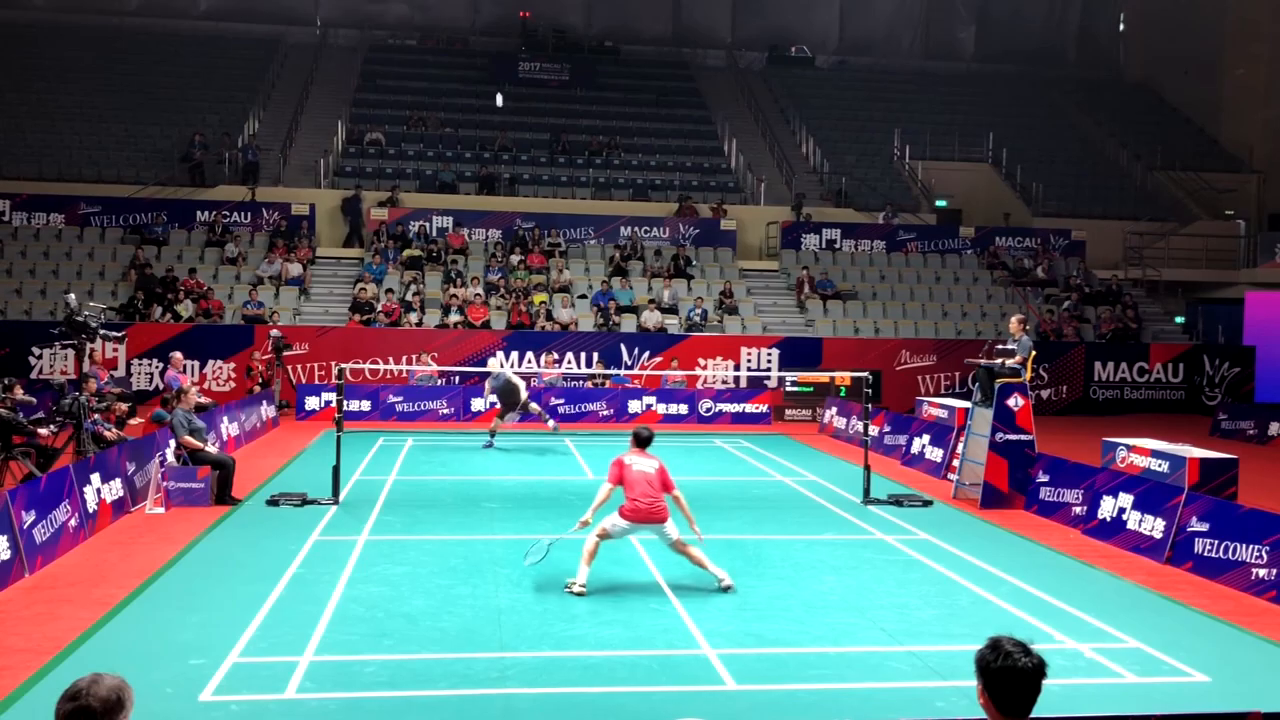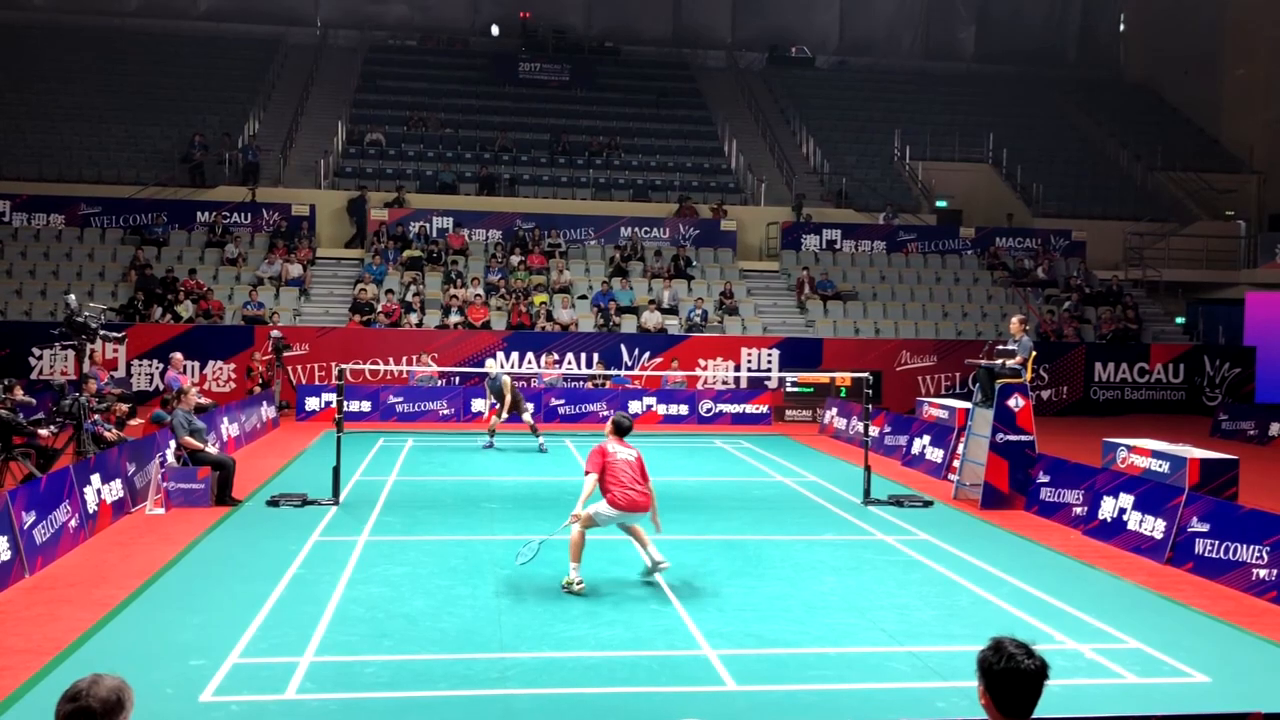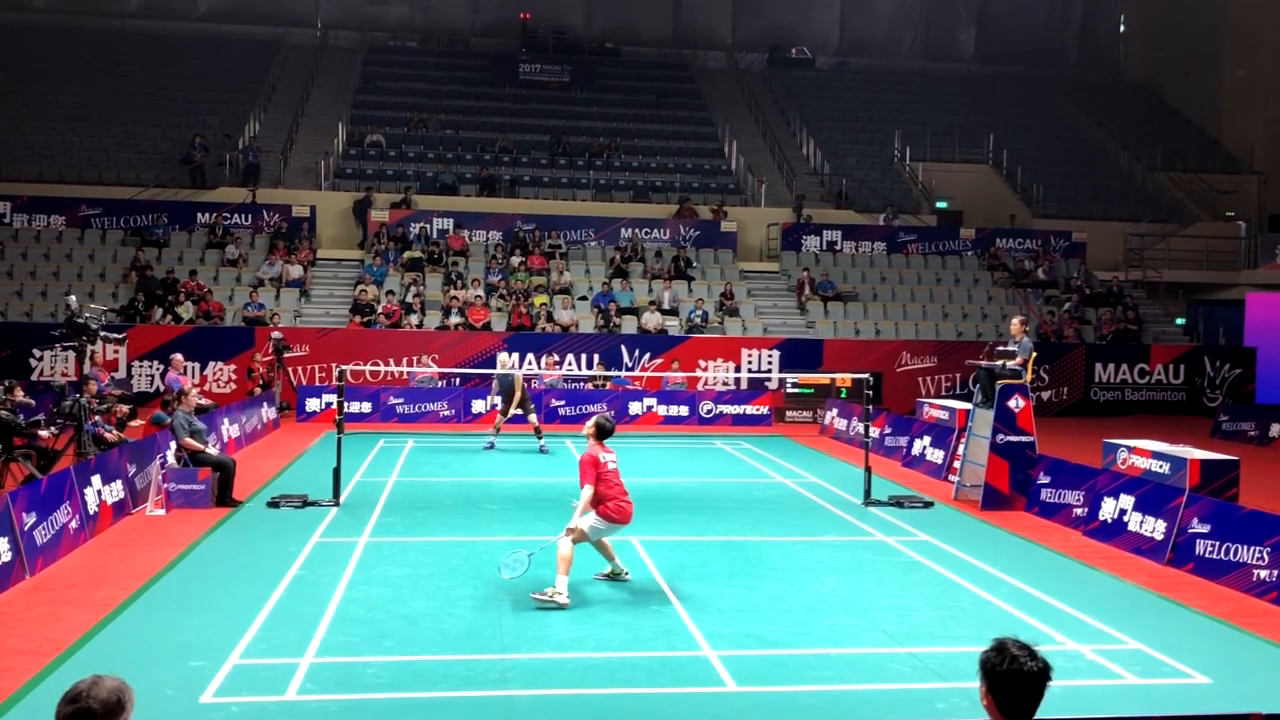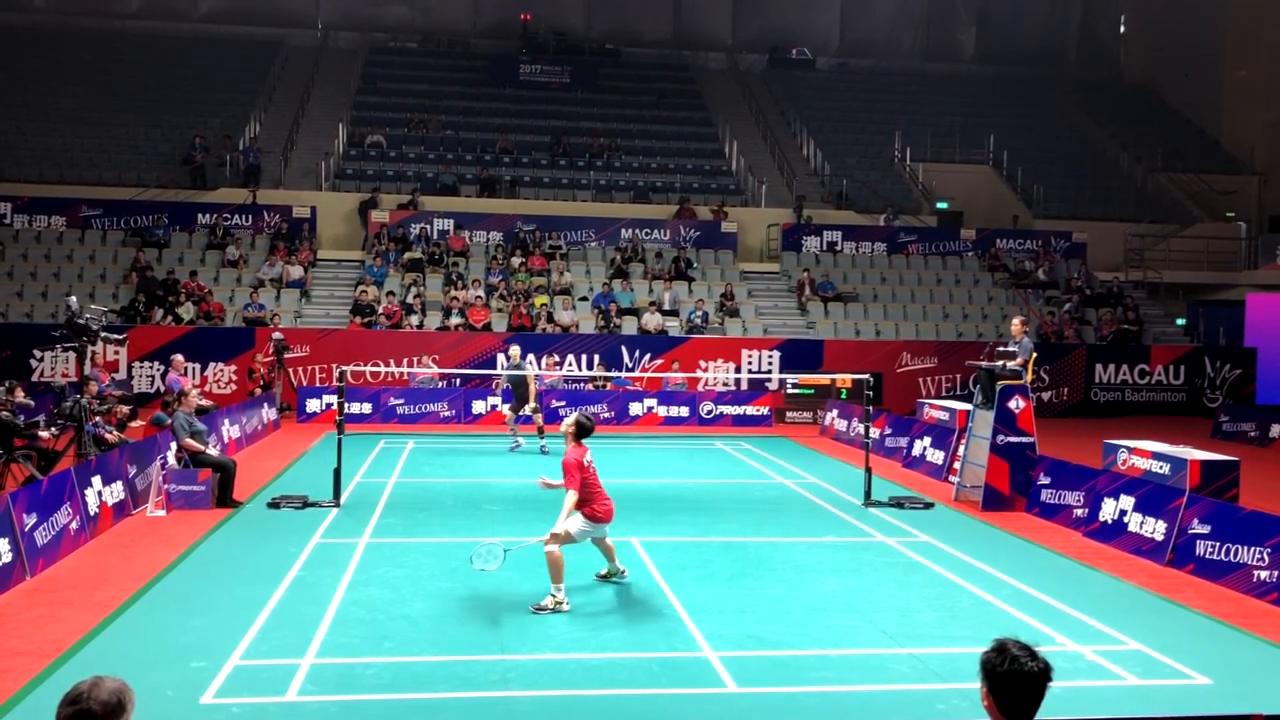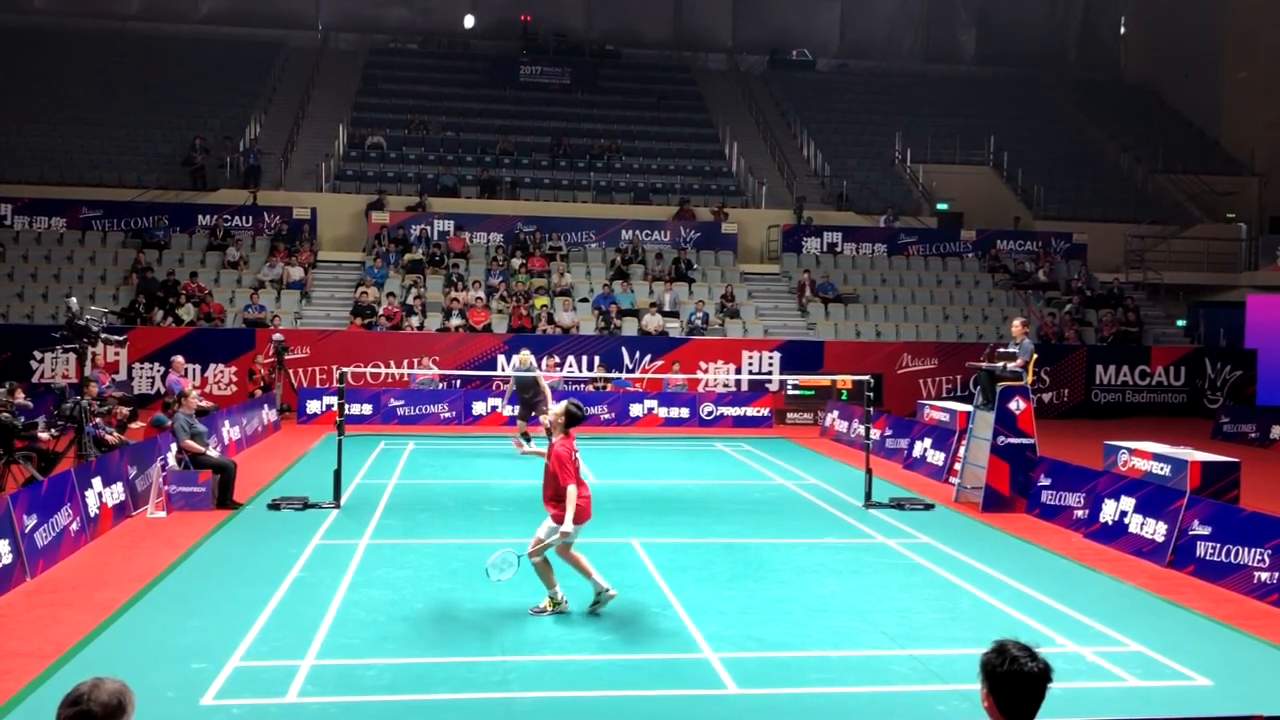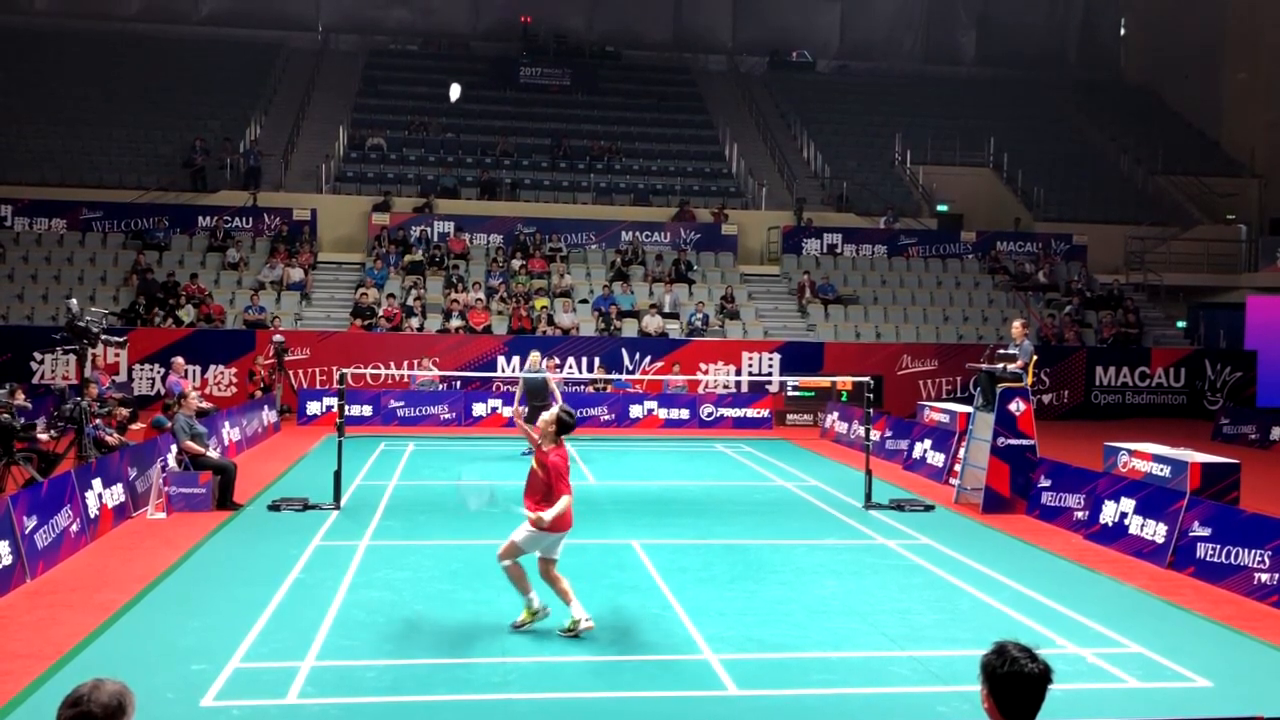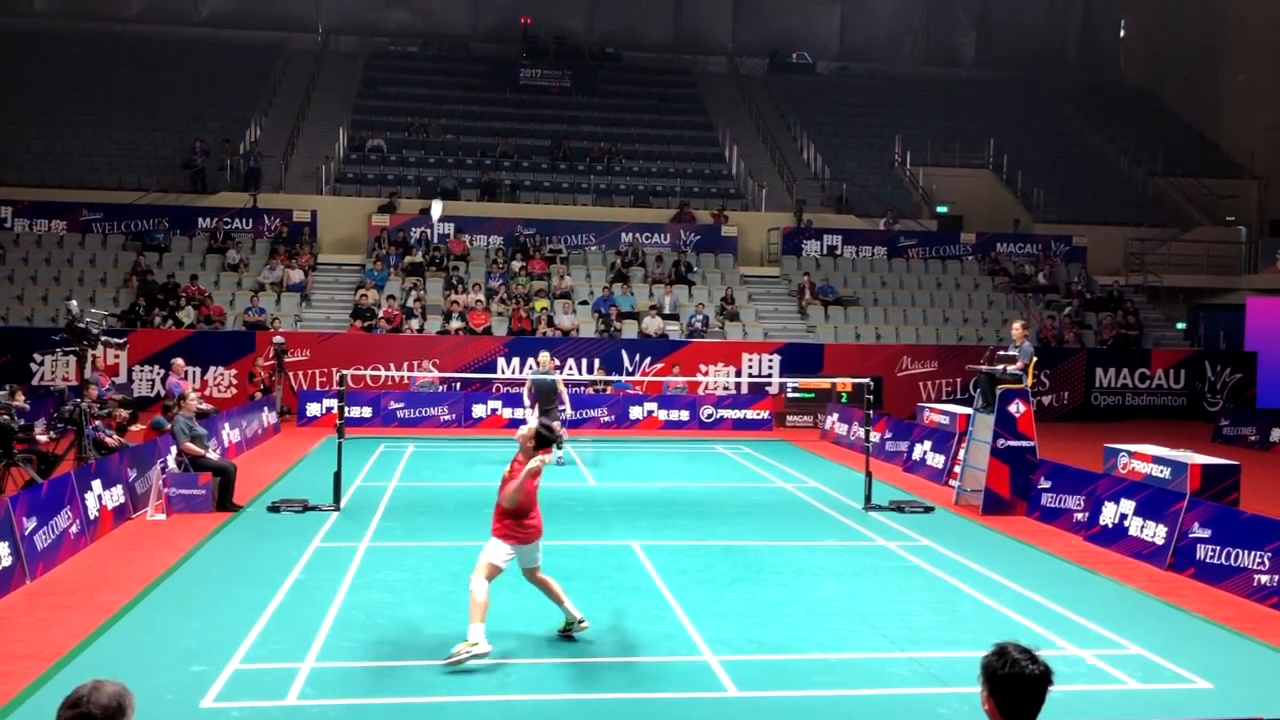
dt=0.7s
person 1, frame 1
left shoulder: (621, 460)
right shoulder: (657, 463)
left elbow: (608, 488)
right elbow: (676, 495)
left wrist: (590, 513)
right wrist: (692, 523)
left hip: (632, 513)
right hip: (659, 515)
left knee: (596, 535)
right knee: (680, 546)
left ankle: (580, 581)
right ankle: (721, 575)
person 1, frame 2
left shoulder: (601, 449)
right shoulder: (634, 452)
left elbow: (593, 478)
right elbow: (648, 485)
left wrist: (579, 506)
right wrist: (655, 514)
left hip: (619, 502)
right hip: (642, 504)
left knee: (579, 525)
right knee: (625, 522)
left ankle: (574, 579)
right ankle: (655, 559)
person 1, frame 3
left shoulder: (589, 456)
right shoulder: (609, 453)
left elbow: (589, 490)
left wrist: (575, 519)
right wrist: (587, 507)
left hip: (610, 513)
right hip: (625, 510)
left knee: (566, 539)
right knee: (592, 533)
left ankle: (560, 591)
right ankle: (618, 570)
person 1, frame 4
left shoulder: (570, 458)
right shoulder: (582, 449)
left elbow: (573, 494)
left wrist: (560, 523)
right wrist: (555, 484)
left hip: (593, 513)
right hip: (604, 507)
left knee: (551, 542)
right knee: (598, 537)
left ankle: (558, 599)
right ankle: (615, 570)
person 1, frame 5
left shoulder: (560, 449)
right shoulder: (565, 438)
left elbow: (571, 487)
left wrist: (567, 521)
right wrist: (530, 450)
left hip: (567, 511)
right hip: (580, 506)
left knee: (535, 551)
right knee: (564, 550)
left ankle: (556, 600)
right ankle: (601, 587)
person 1, frame 6
left shoulder: (554, 460)
right shoulder: (548, 444)
left elbow: (567, 498)
right elbow: (538, 444)
left wrist: (550, 514)
right wrist: (523, 427)
left hip: (545, 521)
right hip: (556, 522)
left knee: (505, 556)
right knee: (548, 572)
left ankle: (533, 607)
right ankle: (580, 617)
person 1, frame 7
left shoulder: (523, 471)
right shoulder: (539, 455)
left elbow: (506, 501)
left wrist: (527, 472)
left hip: (510, 533)
right hip: (531, 529)
left knee: (479, 579)
right knee: (534, 575)
left ankle: (476, 640)
right ankle: (574, 617)
